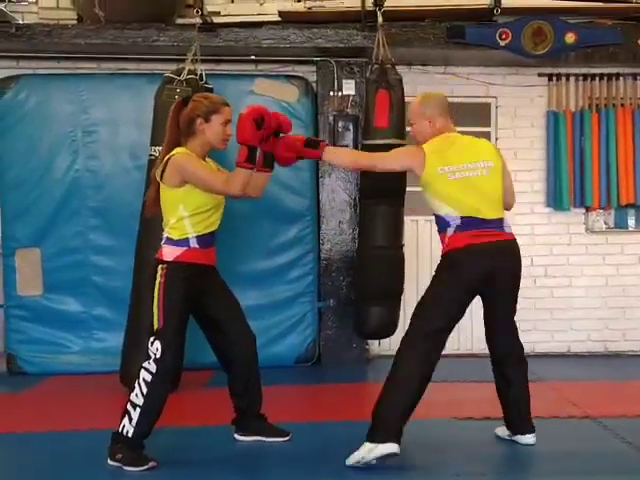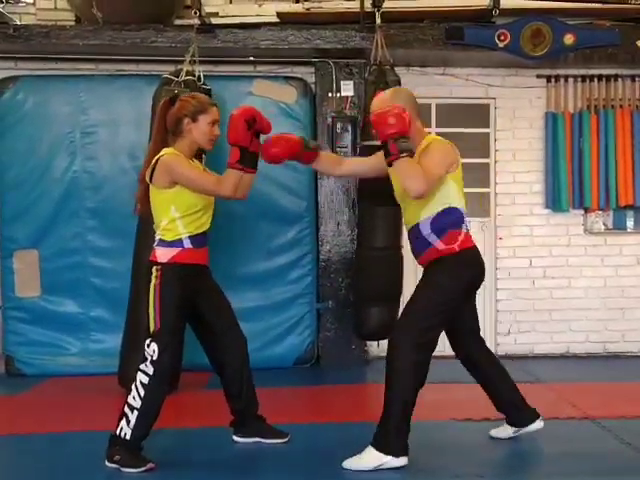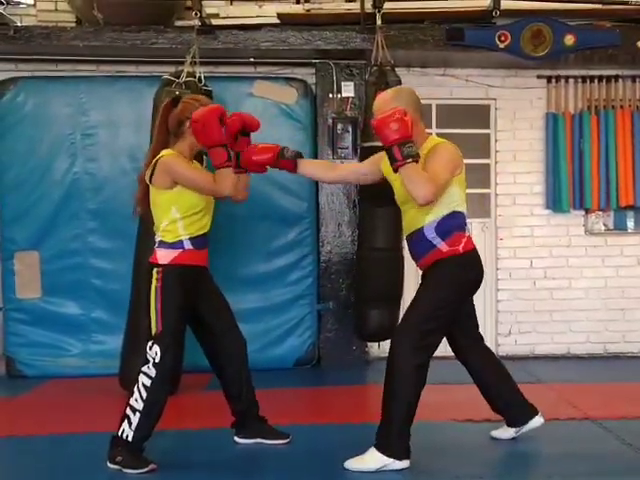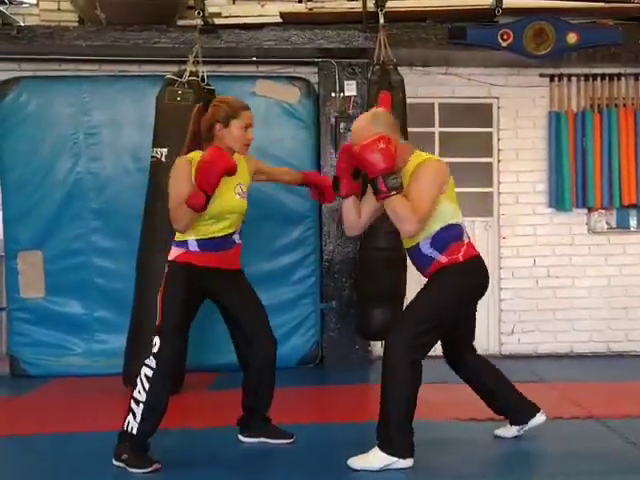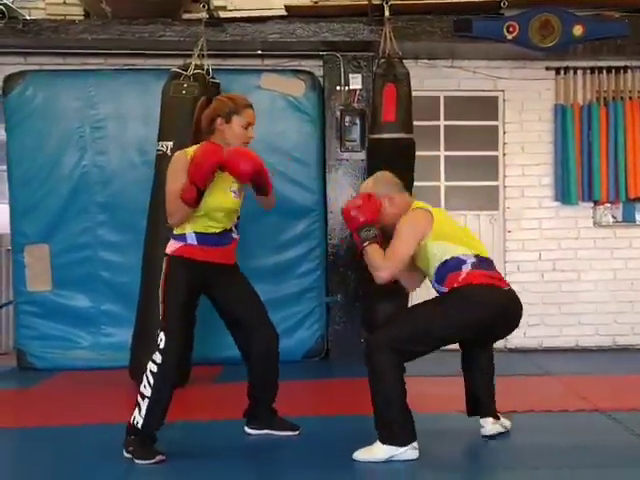
dt=0.4s
person 1, frame 1
left shoulder: (206, 164)
right shoulder: (180, 161)
left elbow: (253, 189)
right elbow: (234, 187)
left wrist: (266, 144)
right wrist: (248, 144)
left hip: (205, 269)
right hip: (177, 270)
left knee: (242, 341)
right knee: (164, 357)
left ankle: (249, 421)
right ankle: (124, 444)
person 1, frame 2
left shoulder: (193, 164)
right shoulder: (169, 162)
left elbow: (240, 191)
right elbow: (226, 189)
left wrist: (251, 145)
right wrist: (239, 143)
left hip: (197, 270)
right hip: (171, 271)
left knee: (232, 344)
right knee: (161, 358)
left ankle: (247, 422)
right ankle: (122, 446)
person 1, frame 3
left shoulder: (191, 164)
right shoulder: (169, 162)
left elbow: (239, 193)
right elbow: (225, 188)
left wrist: (236, 143)
right wrist: (219, 145)
left hip: (197, 271)
right hip: (171, 271)
left knee: (232, 345)
right knee: (163, 358)
left ankle: (249, 423)
right ankle: (124, 447)
person 1, frame 4
left shoulder: (245, 164)
right shoulder: (186, 164)
left elbow: (281, 172)
right elbow: (180, 222)
left wrist: (311, 178)
right wrist: (206, 184)
left hip: (228, 268)
right hip: (186, 268)
left knee: (262, 342)
right knee: (165, 354)
left ankle: (254, 423)
right ankle: (130, 444)
person 1, frame 5
left shoulder: (242, 161)
right shoulder: (185, 159)
left elbow: (266, 203)
right elbow: (175, 218)
left wrist: (260, 181)
right wrist: (199, 180)
left hip: (224, 264)
right hip: (185, 262)
left knee: (263, 336)
right knee: (172, 348)
left ankle: (260, 415)
right ankle: (138, 436)
person 2, frame 1
left shoulder: (423, 154)
right shoulder: (490, 150)
left elbow: (360, 160)
right elbow: (509, 200)
left wrist: (309, 147)
left hip: (465, 259)
right hip: (505, 253)
left knee: (420, 342)
right knee: (504, 339)
left ankle: (384, 435)
right ankle: (520, 425)
person 2, frame 2
left shoulder: (439, 148)
right shoulder: (396, 155)
left elbow: (416, 187)
right elbow: (340, 166)
left wrist: (398, 143)
right wrist: (300, 149)
left hip: (455, 263)
right hip: (450, 266)
left knee: (405, 344)
right knee: (469, 344)
left ankle: (389, 447)
right ankle: (522, 417)
person 2, frame 3
left shoulder: (444, 152)
right shoulder: (391, 158)
left elbow: (425, 194)
right elbow: (335, 172)
left wrist: (400, 149)
right wrist: (281, 157)
left hip: (455, 266)
right hip: (447, 268)
left knee: (407, 348)
right knee: (469, 345)
left ankle: (391, 450)
right ankle: (522, 415)
person 2, frame 4
left shoulder: (427, 168)
right shoulder: (389, 174)
left elbow: (410, 225)
right elbow: (353, 228)
left wrist: (383, 178)
right wrist: (347, 182)
left hip: (460, 272)
right hip: (455, 275)
left knee: (400, 343)
right knee: (460, 353)
left ankle: (395, 448)
right ankle: (522, 413)
person 2, frame 5
left shoulder: (414, 219)
right shoulder: (429, 220)
left elbow: (383, 273)
right elbow: (412, 282)
left wrist: (365, 234)
right wrist: (371, 236)
left hip: (474, 300)
right hip: (507, 304)
left knee: (381, 345)
right knee: (476, 342)
left ankle: (397, 441)
right ankle: (488, 417)
